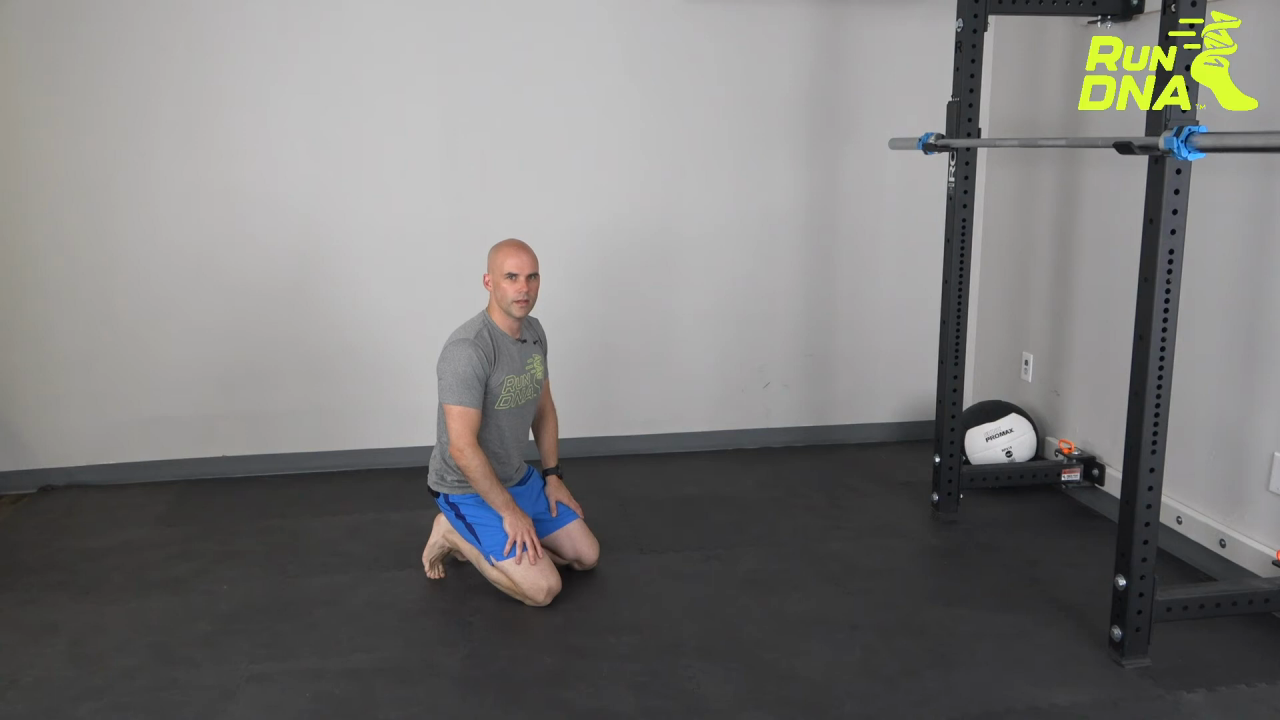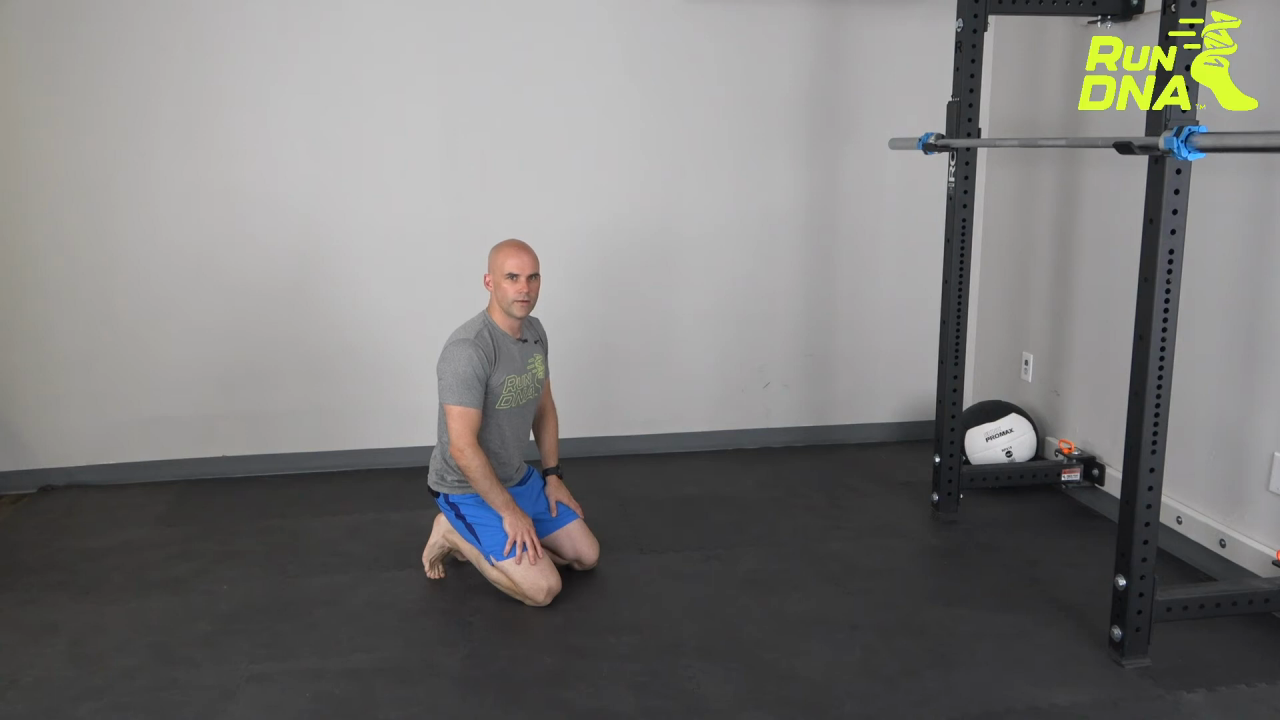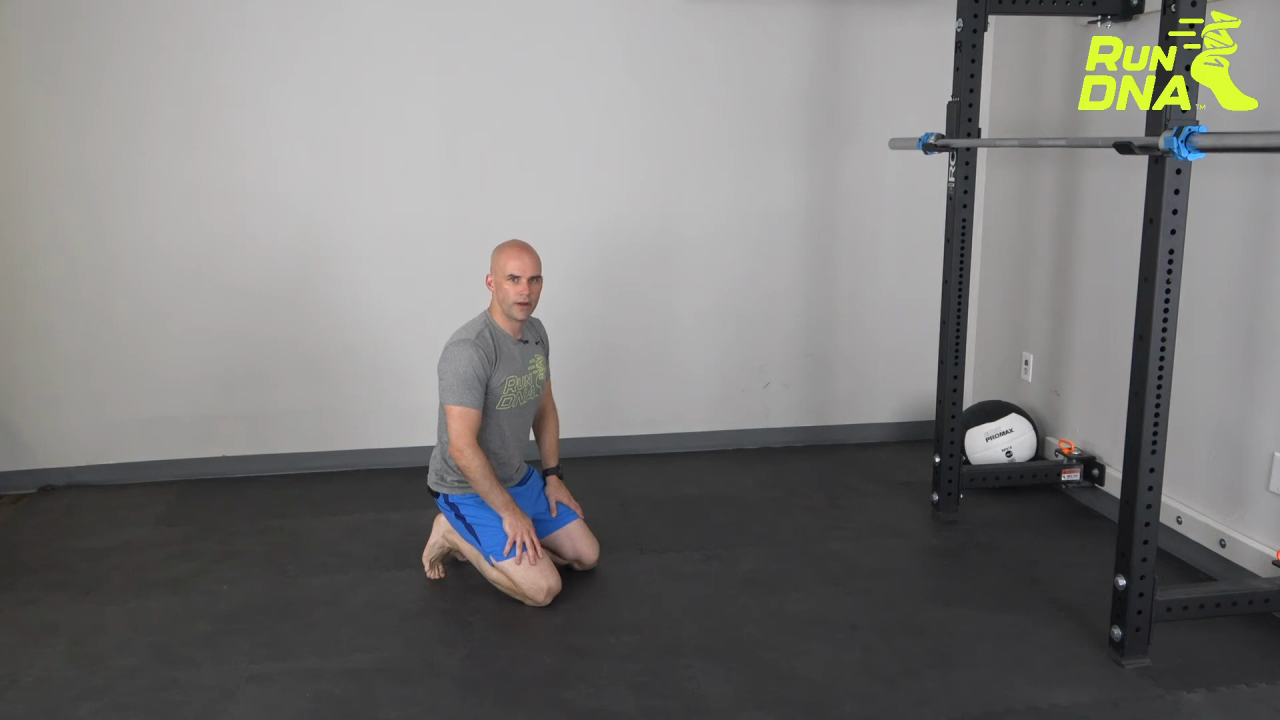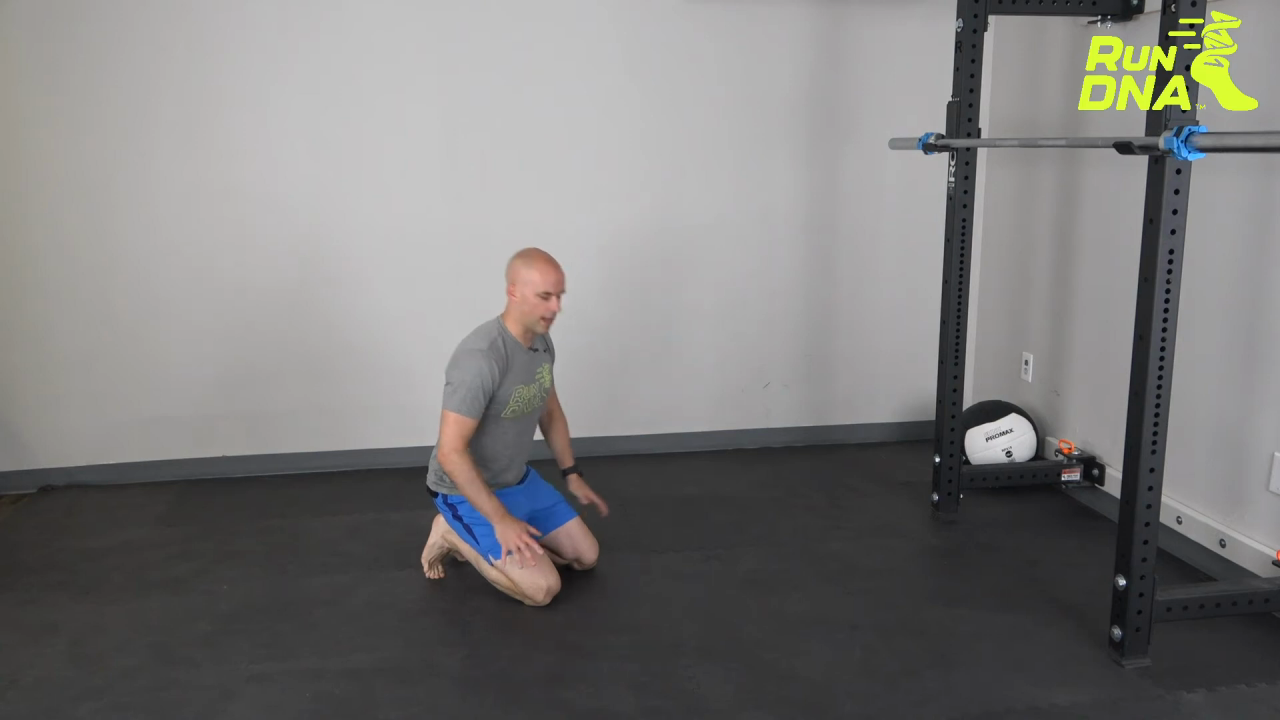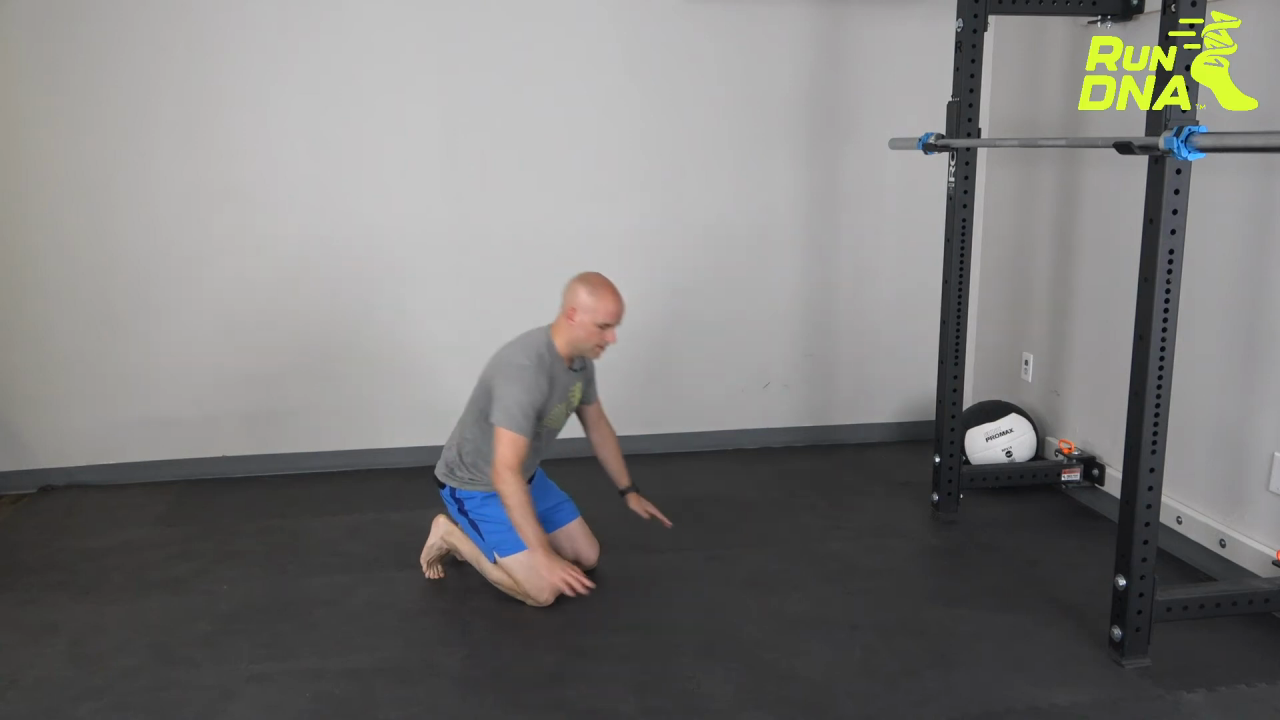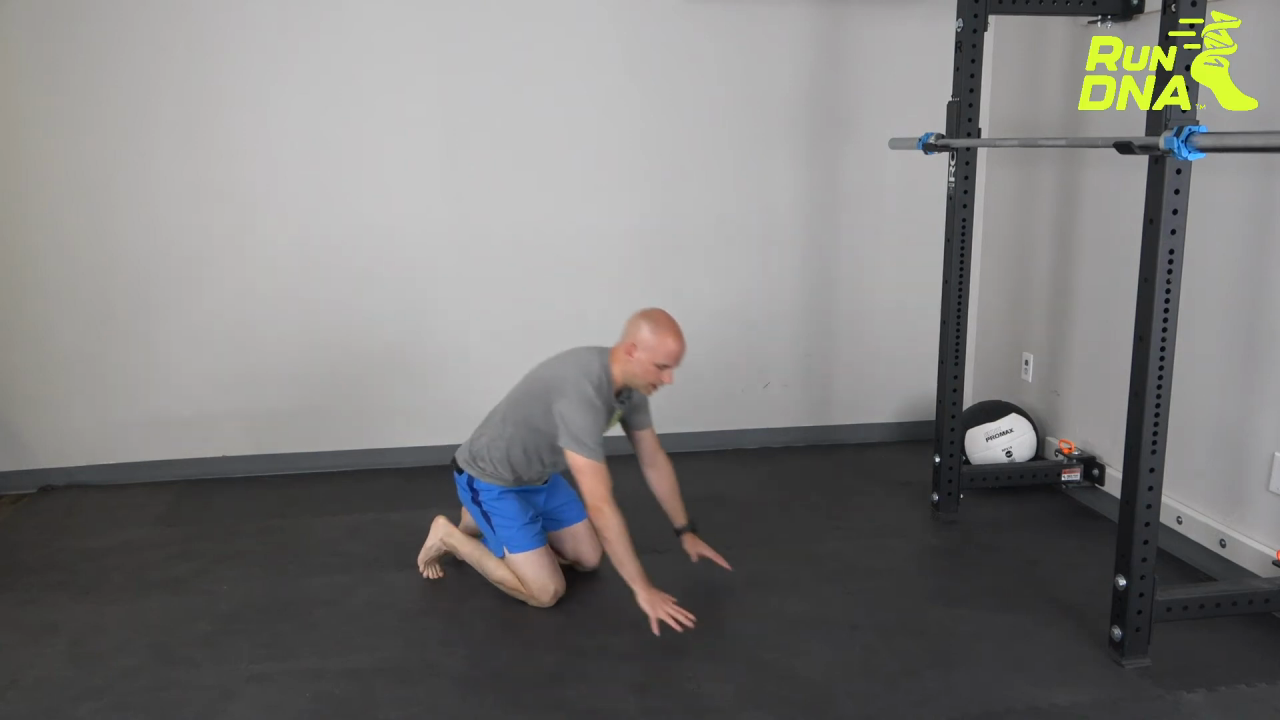
dt=0.4s
person 1, frame 1
left shoulder: (534, 332)
right shoulder: (468, 350)
left elbow: (543, 408)
right elbow: (463, 448)
left wrist: (552, 476)
right wrist: (510, 512)
left hip: (519, 477)
right hip: (469, 490)
left knee: (586, 556)
right knee: (543, 589)
left ankle: (479, 538)
right ankle: (454, 534)
person 1, frame 2
left shoulder: (535, 332)
right shoulder: (468, 350)
left elbow: (544, 408)
right elbow: (463, 448)
left wrist: (553, 476)
right wrist: (510, 512)
left hip: (519, 477)
right hip: (469, 489)
left knee: (586, 556)
right knee: (543, 589)
left ankle: (482, 538)
right ankle: (454, 534)
person 1, frame 3
left shoulder: (536, 333)
right shoulder: (469, 351)
left elbow: (545, 409)
right elbow: (462, 448)
left wrist: (552, 476)
right wrist: (509, 512)
left hip: (520, 478)
right hip: (469, 490)
left knee: (586, 556)
right knee: (543, 588)
left ankle: (488, 538)
right ankle: (454, 535)
person 1, frame 4
left shoulder: (541, 341)
right shoulder: (480, 358)
left elbow: (550, 409)
right elbow: (450, 452)
left wrist: (572, 473)
right wrist: (502, 521)
left hip: (520, 480)
right hip: (469, 491)
left knee: (586, 556)
right knee: (542, 588)
left ankle: (489, 536)
right ankle: (452, 535)
person 1, frame 5
left shoulder: (580, 358)
right shoulder: (524, 370)
left elbow: (598, 426)
right elbow: (505, 472)
left wrist: (628, 490)
right wrist: (541, 556)
left hip: (524, 477)
right hip: (477, 487)
left knee: (587, 556)
right knee: (545, 589)
left ankle: (501, 530)
right ankle: (453, 535)
person 1, frame 6
left shoulder: (630, 385)
right shoulder: (581, 394)
left elbow: (654, 461)
right elbow: (600, 505)
left wrist: (686, 531)
right wrist: (642, 589)
right hip: (493, 478)
left knee: (587, 559)
right knee: (546, 591)
left ankle: (481, 523)
right ankle: (450, 536)
